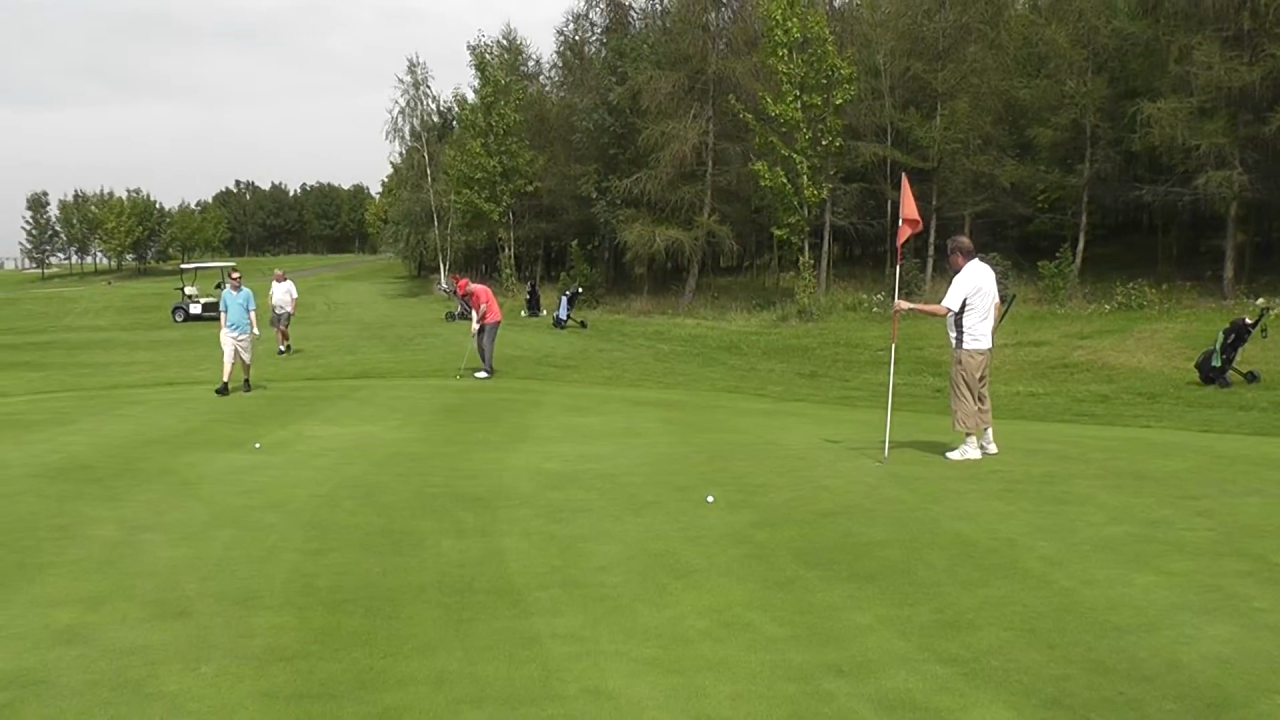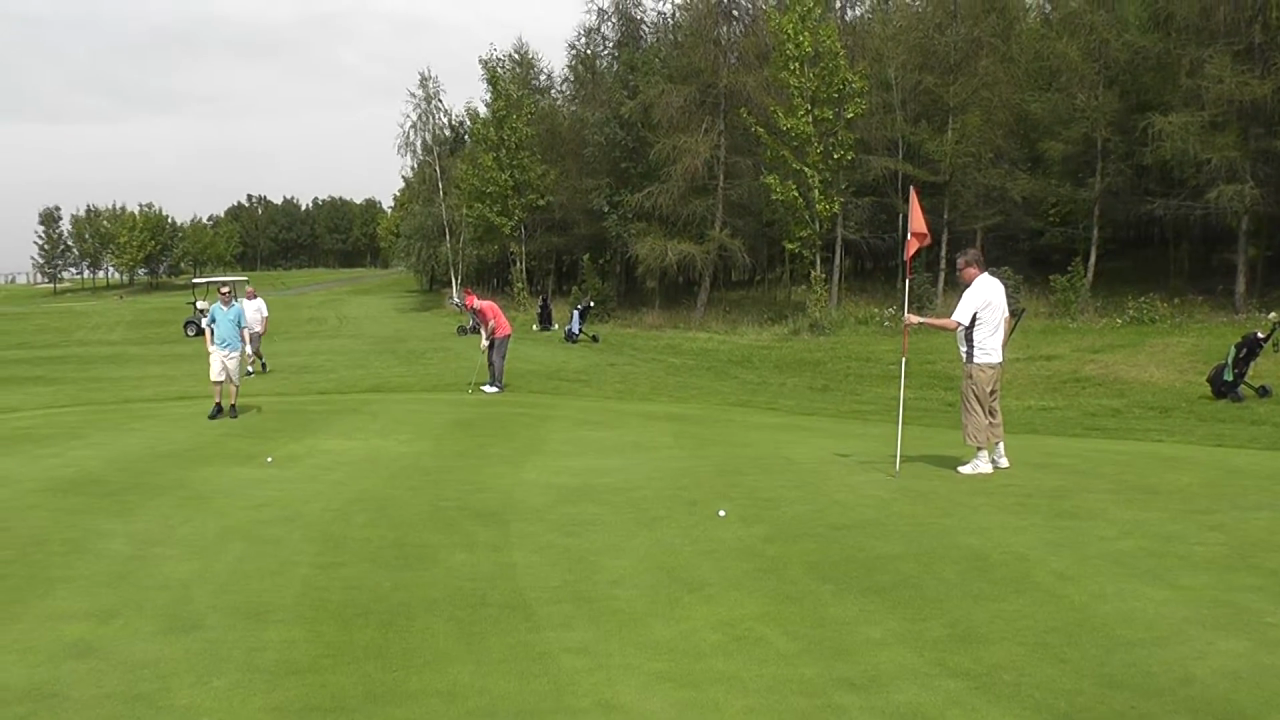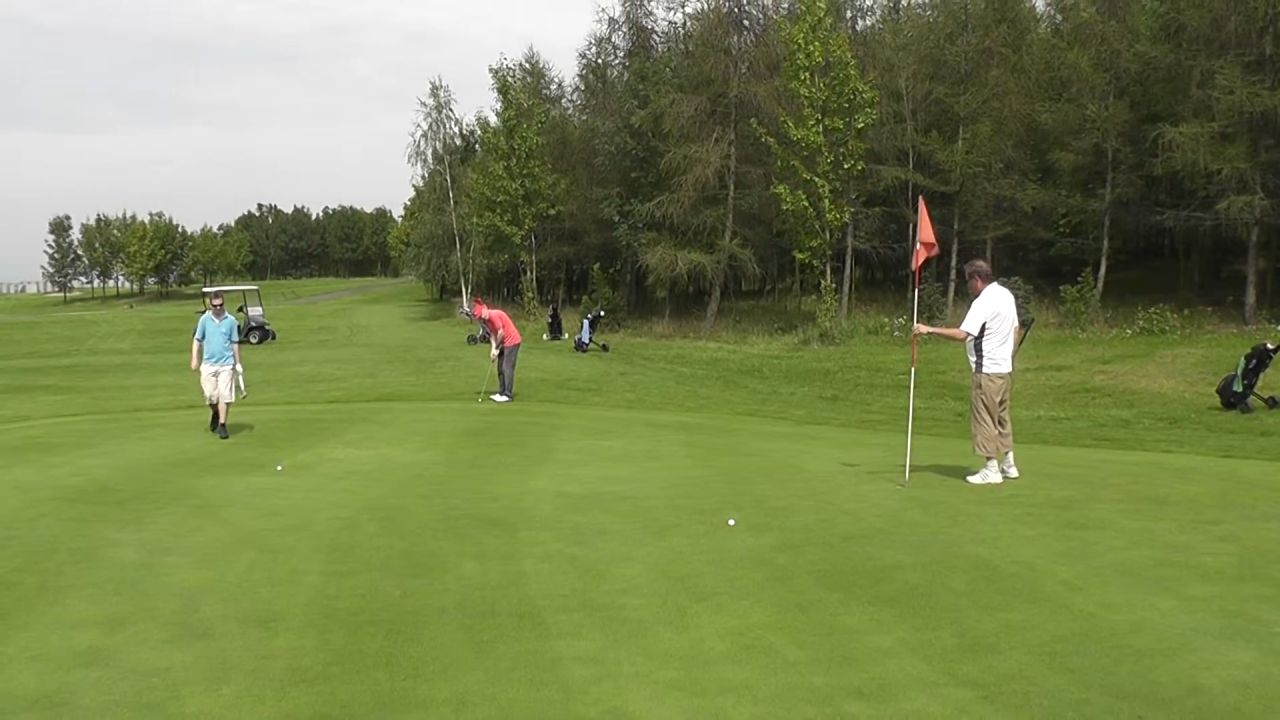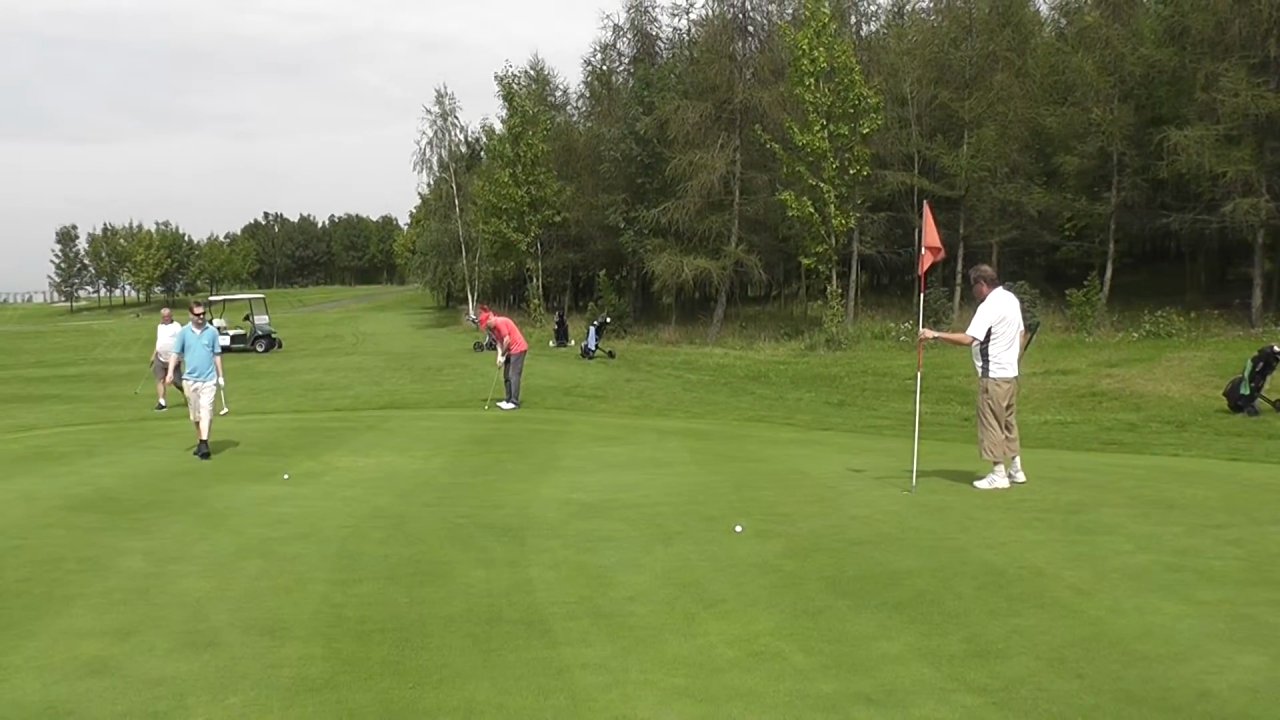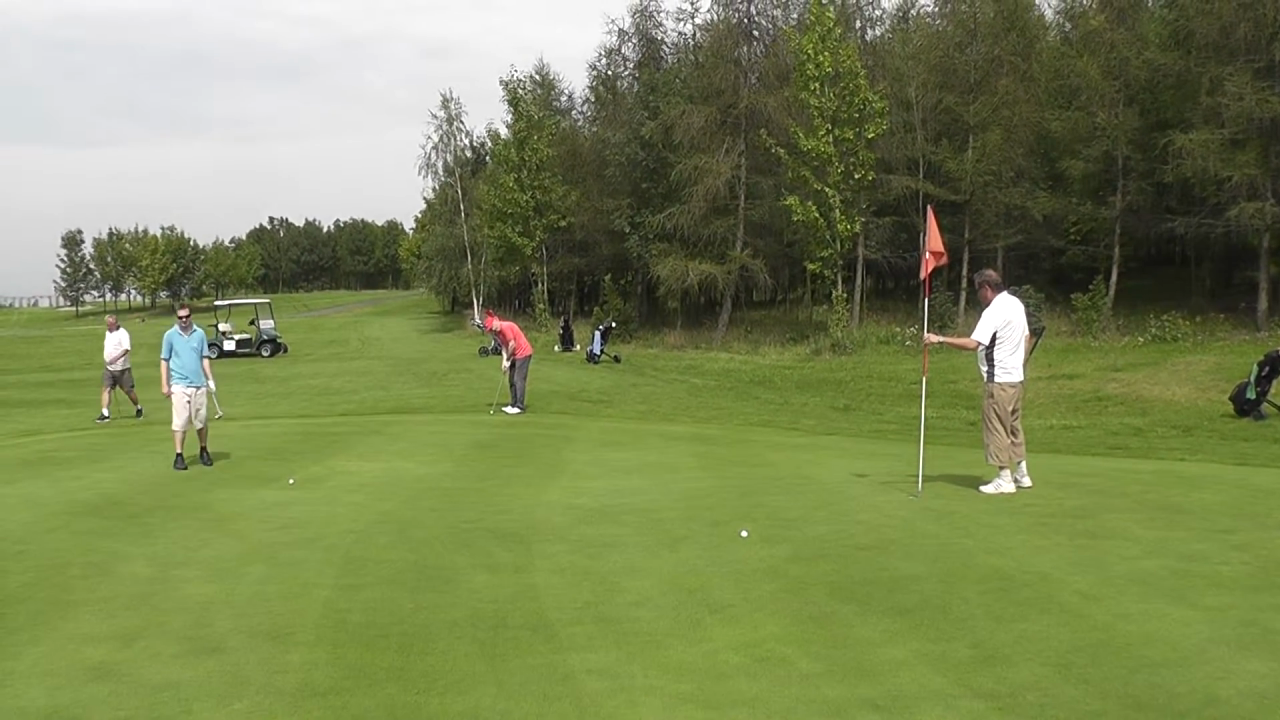
dt=1s
person 1, frame 1
left shoulder: (965, 278)
right shoulder: (986, 271)
left elbow: (943, 310)
right elbow: (996, 304)
left wrist: (910, 306)
left hip: (967, 346)
right hip: (984, 343)
left knee: (964, 395)
right knee: (981, 393)
left ankle: (971, 445)
right ankle: (987, 441)
person 1, frame 2
left shoulder: (975, 292)
right shoulder: (996, 285)
left elbow: (953, 324)
right elbow: (1005, 319)
left wrist: (920, 320)
left hip: (978, 360)
right hip: (994, 358)
left knee: (975, 409)
right knee: (992, 407)
left ankle: (982, 460)
right ankle: (999, 455)
person 1, frame 3
left shoulder: (984, 302)
right shoulder: (1006, 295)
left elbow: (962, 334)
right elbow: (1015, 329)
left wrist: (930, 330)
left hip: (987, 370)
right hip: (1003, 367)
left knee: (984, 418)
right knee: (1001, 416)
left ankle: (991, 469)
right ankle: (1008, 464)
person 1, frame 4
left shoulder: (989, 306)
right shoulder: (1011, 299)
left elbow: (968, 339)
right elbow: (1021, 333)
left wrist: (935, 335)
left hip: (993, 375)
right hip: (1010, 372)
left knee: (991, 423)
right knee: (1008, 421)
left ankle: (998, 474)
right ankle: (1015, 469)
person 1, frame 5
left shoulder: (994, 311)
right shoulder: (1016, 304)
left elbow: (973, 343)
right elbow: (1026, 337)
left wrist: (940, 339)
left hip: (999, 380)
right hip: (1015, 377)
left knee: (997, 428)
right knee: (1013, 426)
left ankle: (1005, 479)
right ankle: (1021, 474)
